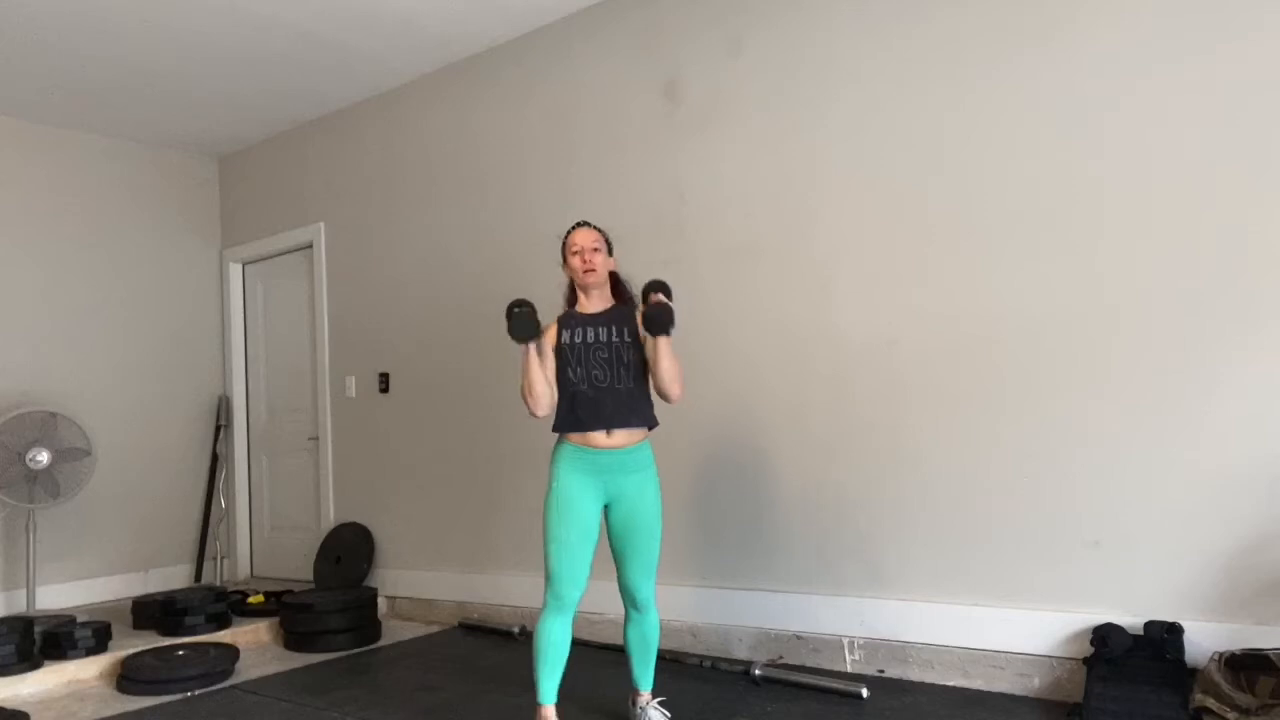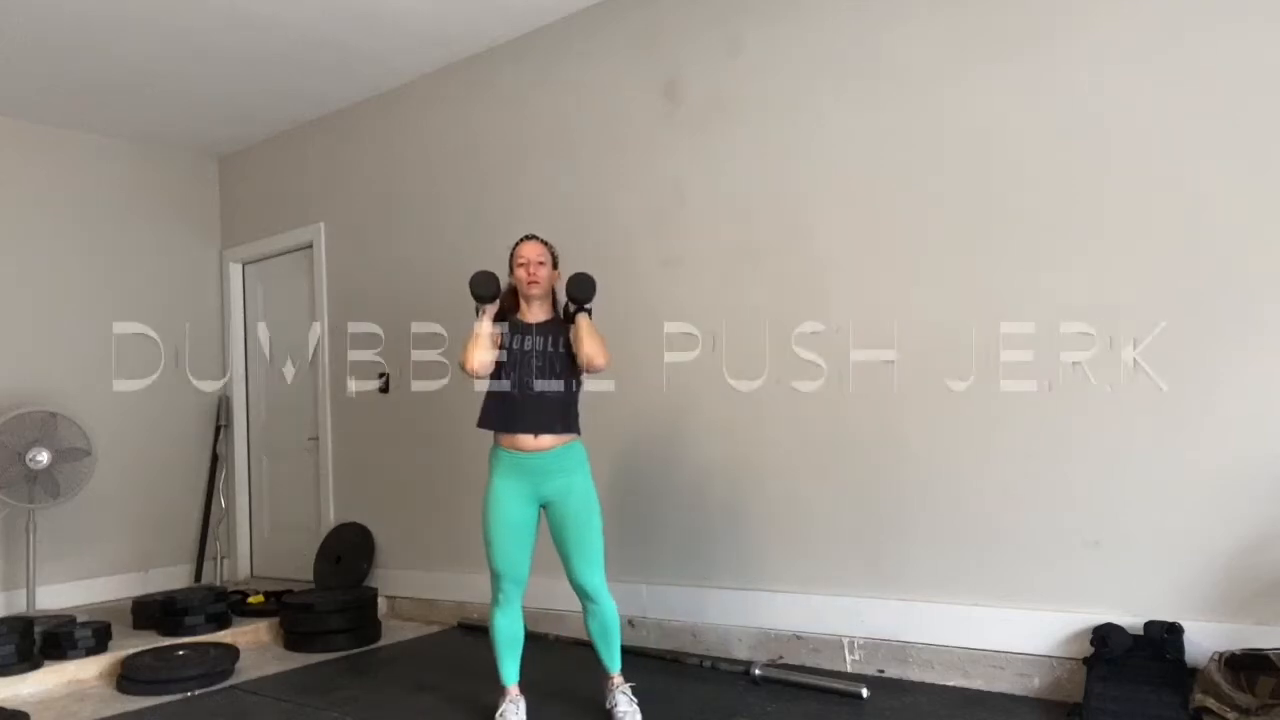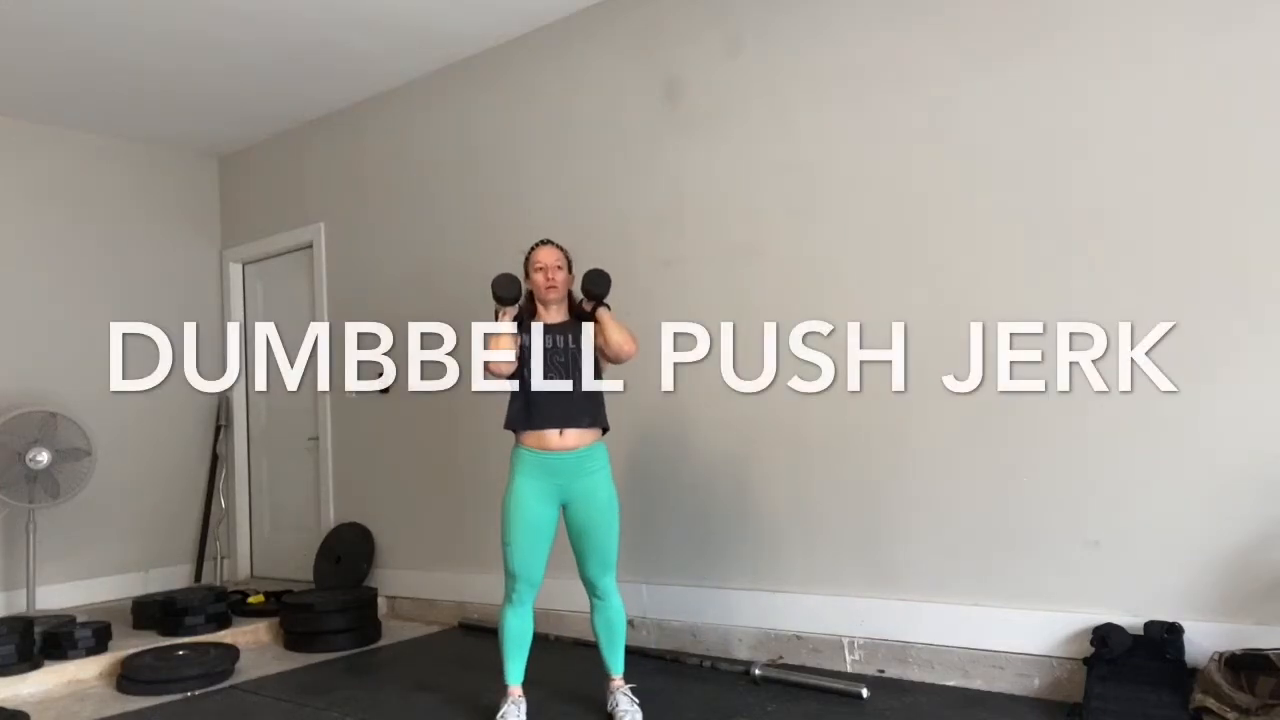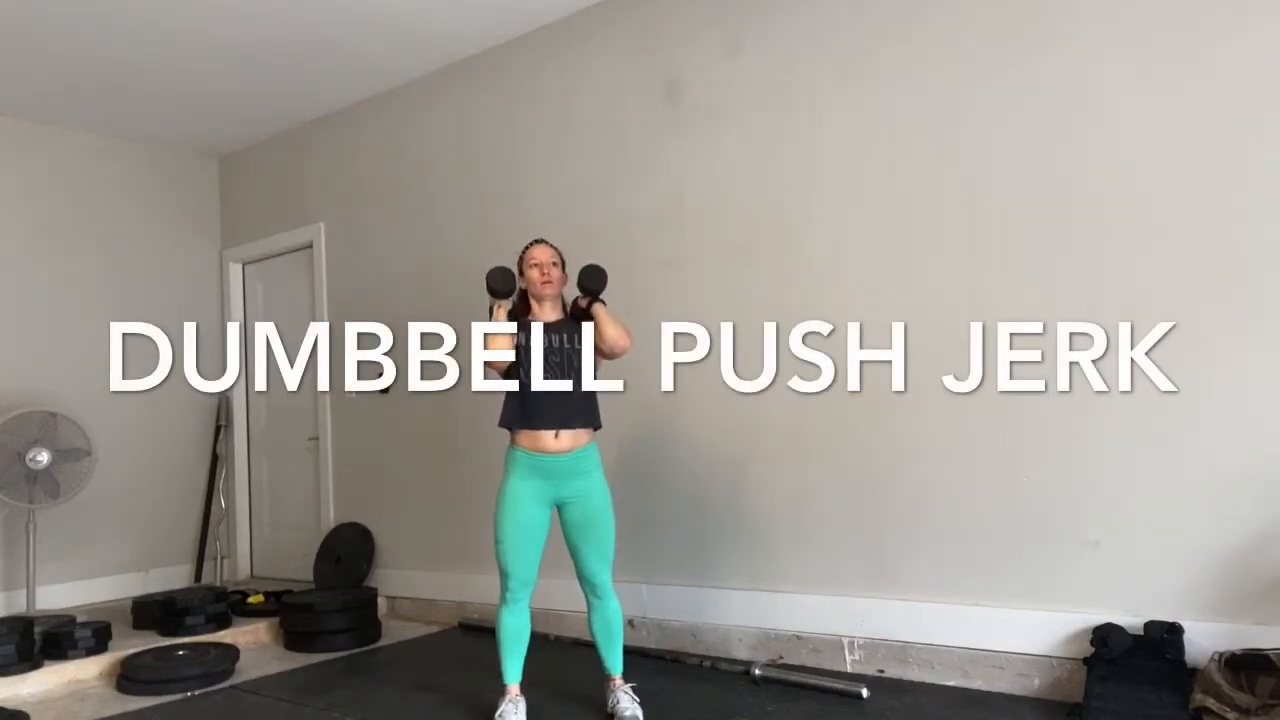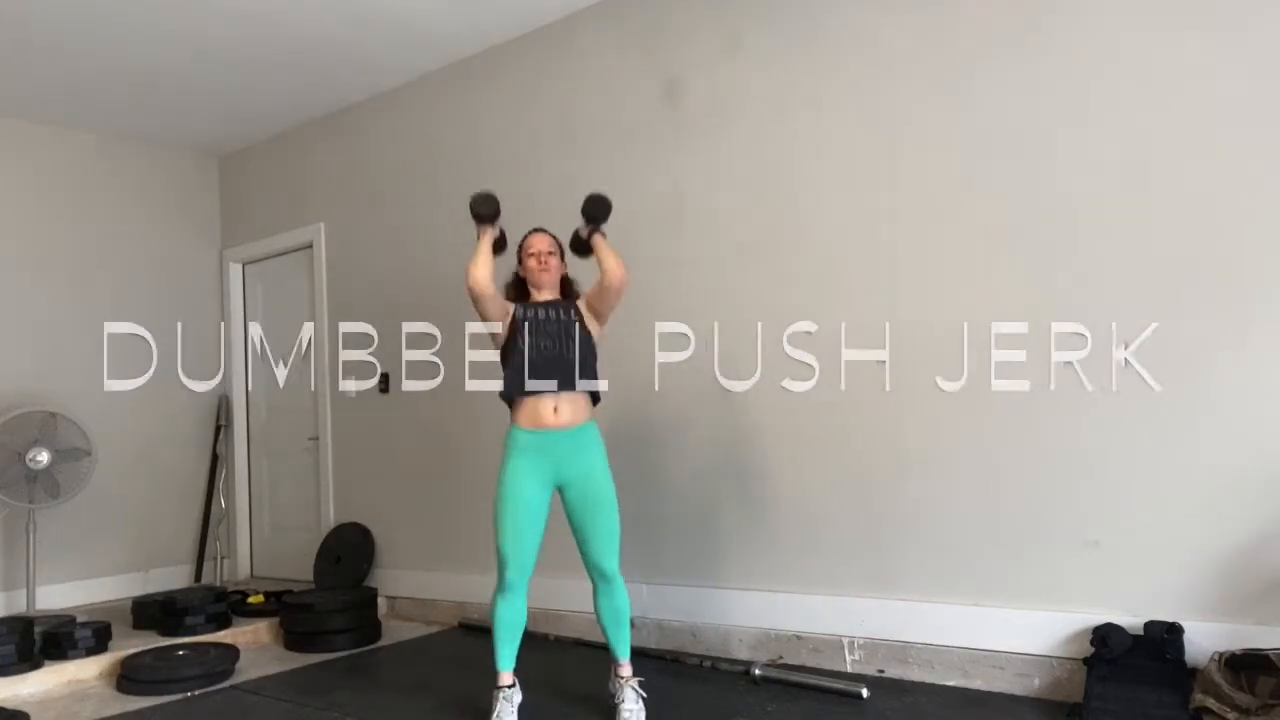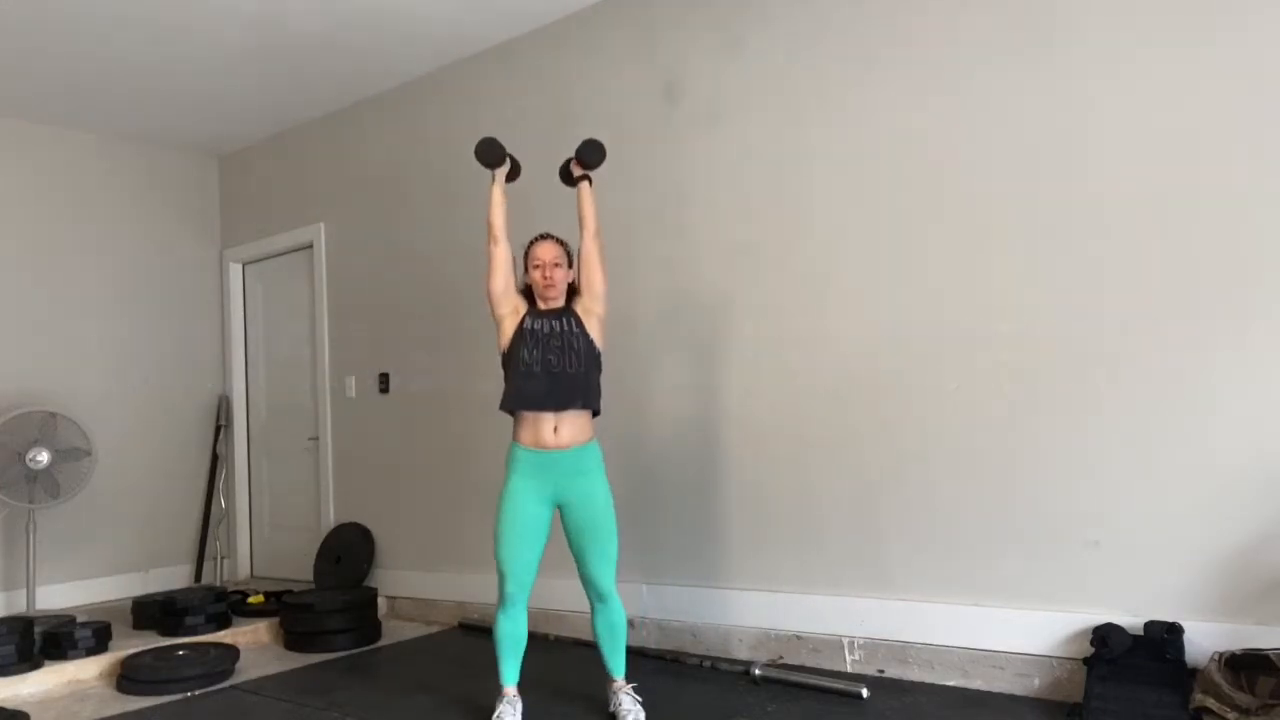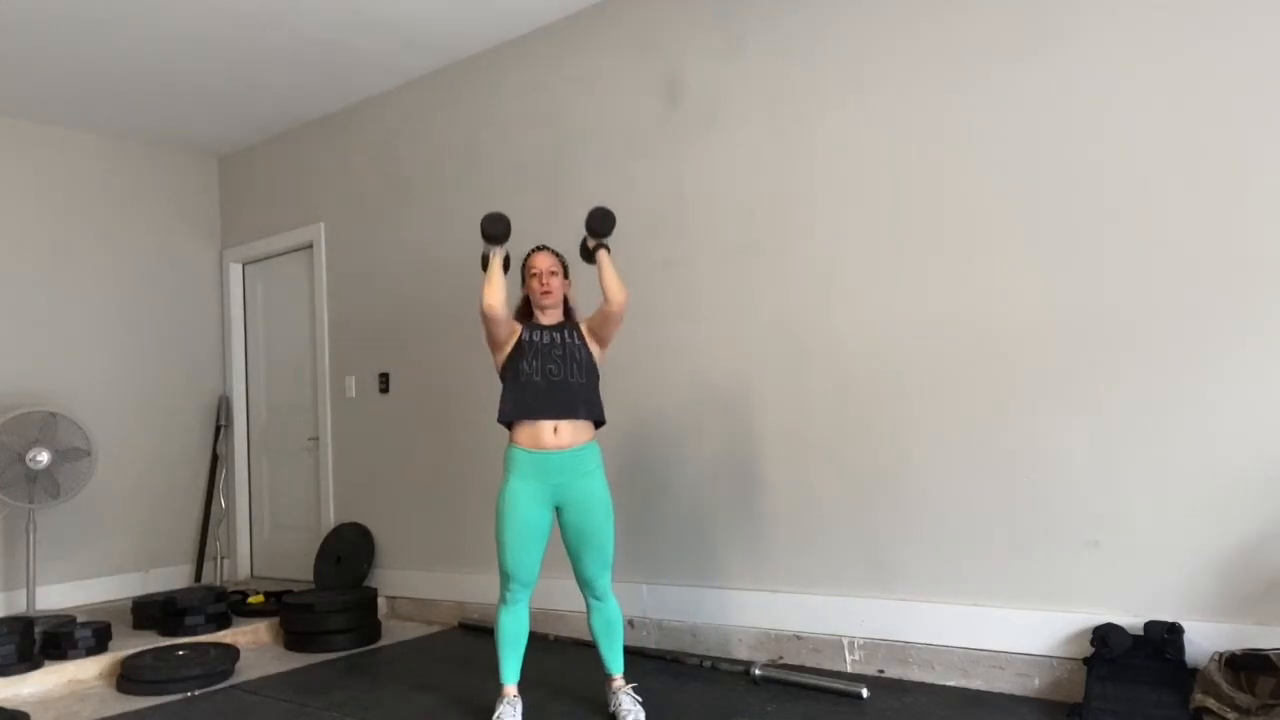
dt=0.7s
person 1, frame 1
left shoulder: (639, 319)
right shoulder: (557, 330)
left elbow: (672, 391)
right elbow: (540, 408)
left wrist: (662, 330)
right wrist: (528, 346)
left hip: (635, 467)
right hip: (576, 467)
left knee: (640, 595)
right knee: (563, 595)
person 1, frame 2
left shoulder: (571, 329)
right shoulder: (499, 331)
left elbow: (596, 361)
right elbow: (475, 366)
left wrist: (580, 313)
right wrist: (486, 313)
left hip: (566, 467)
right hip: (509, 470)
left knee: (591, 584)
right knee: (507, 588)
person 1, frame 3
left shoulder: (589, 329)
right shoulder: (518, 330)
left elbow: (625, 350)
right elbow: (498, 366)
left wrist: (599, 308)
right wrist: (506, 315)
left hip: (589, 467)
right hip: (532, 469)
left knee: (602, 583)
right knee: (520, 587)
person 1, frame 4
left shoulder: (583, 328)
right shoulder: (512, 328)
left elbow: (620, 344)
right elbow: (496, 361)
left wrist: (595, 303)
right wrist: (500, 309)
left hip: (582, 470)
right hip: (526, 472)
left knee: (599, 583)
right knee: (515, 587)
person 1, frame 5
left shoulder: (585, 309)
right shoulder: (509, 312)
left elbow: (618, 277)
right elbow: (478, 284)
left wrist: (596, 239)
right wrist: (486, 240)
left hip: (582, 449)
right hip: (527, 452)
left knee: (606, 569)
right knee: (512, 575)
left ankle: (623, 677)
person 1, frame 6
left shoulder: (587, 315)
right shoulder: (513, 317)
left elbow: (591, 238)
right elbow: (498, 243)
left wrist: (582, 182)
right wrist: (498, 182)
left hip: (583, 467)
right hip: (527, 470)
left knee: (601, 586)
right knee: (513, 590)
person 1, frame 7
left shoulder: (587, 335)
right shoulder: (511, 337)
left elbow: (617, 302)
right elbow: (491, 306)
left wrist: (599, 252)
right wrist: (497, 255)
left hip: (582, 469)
right hip: (525, 471)
left knee: (599, 586)
right knee: (515, 589)
